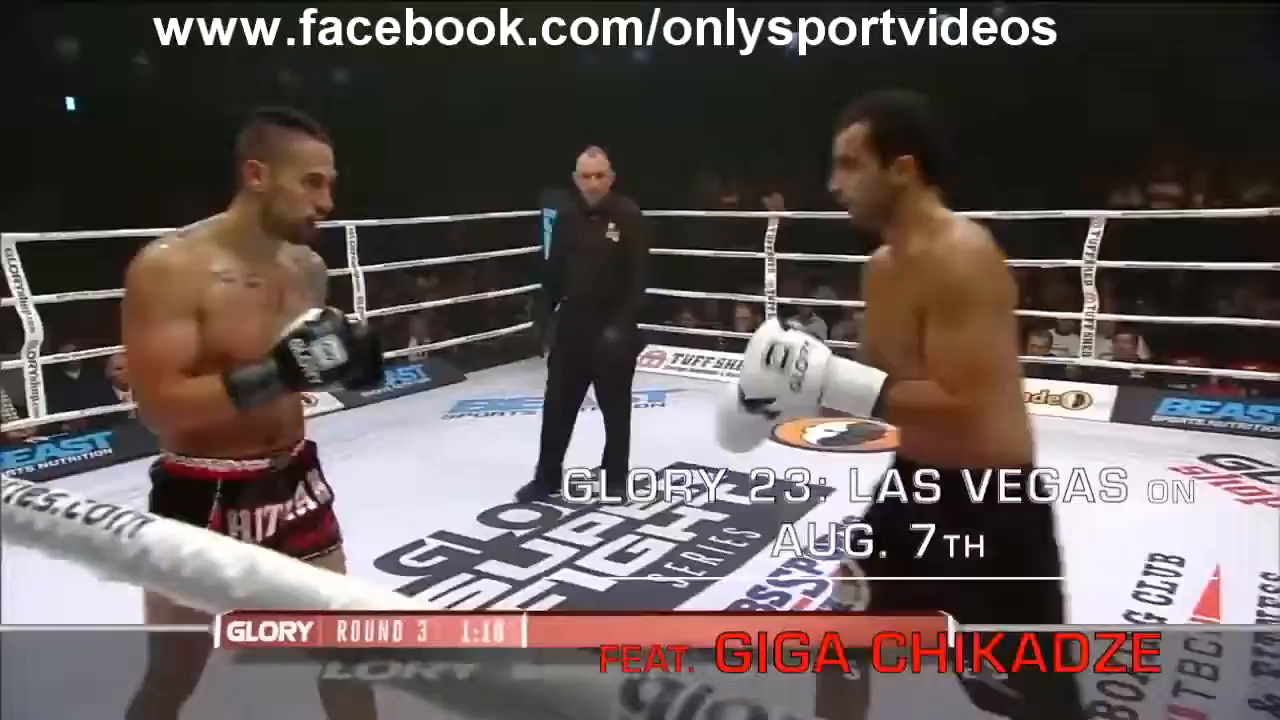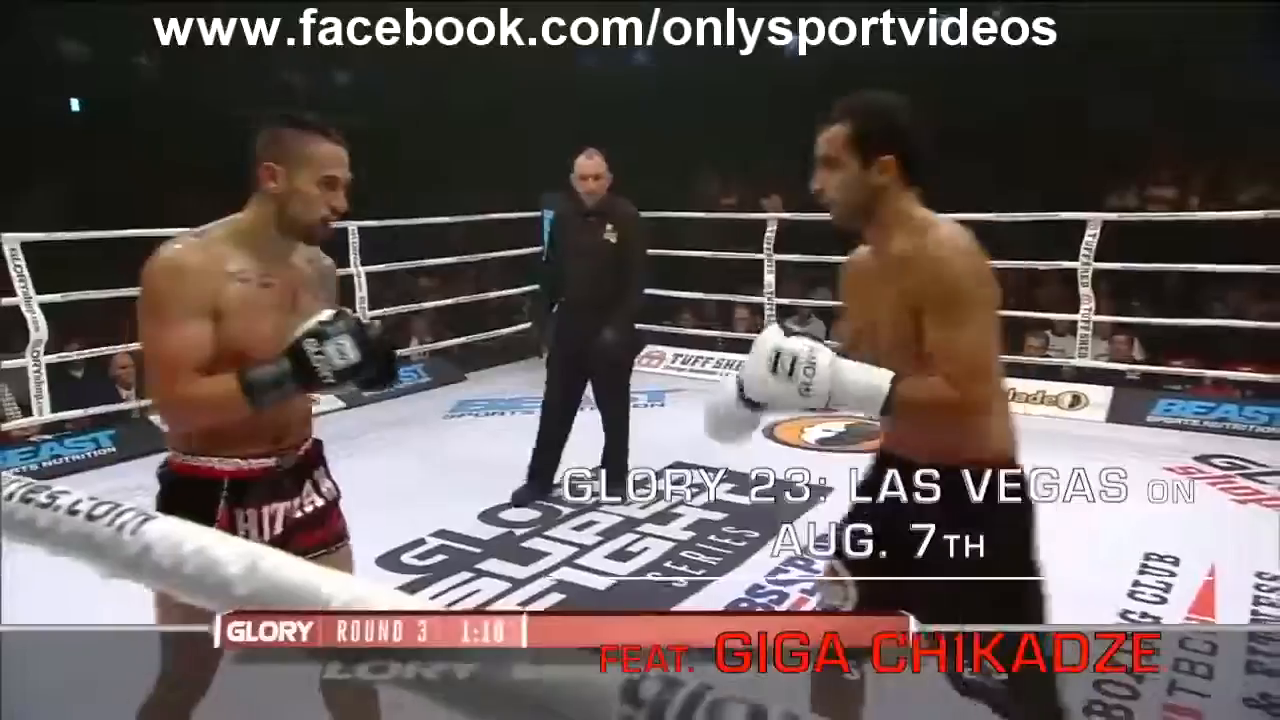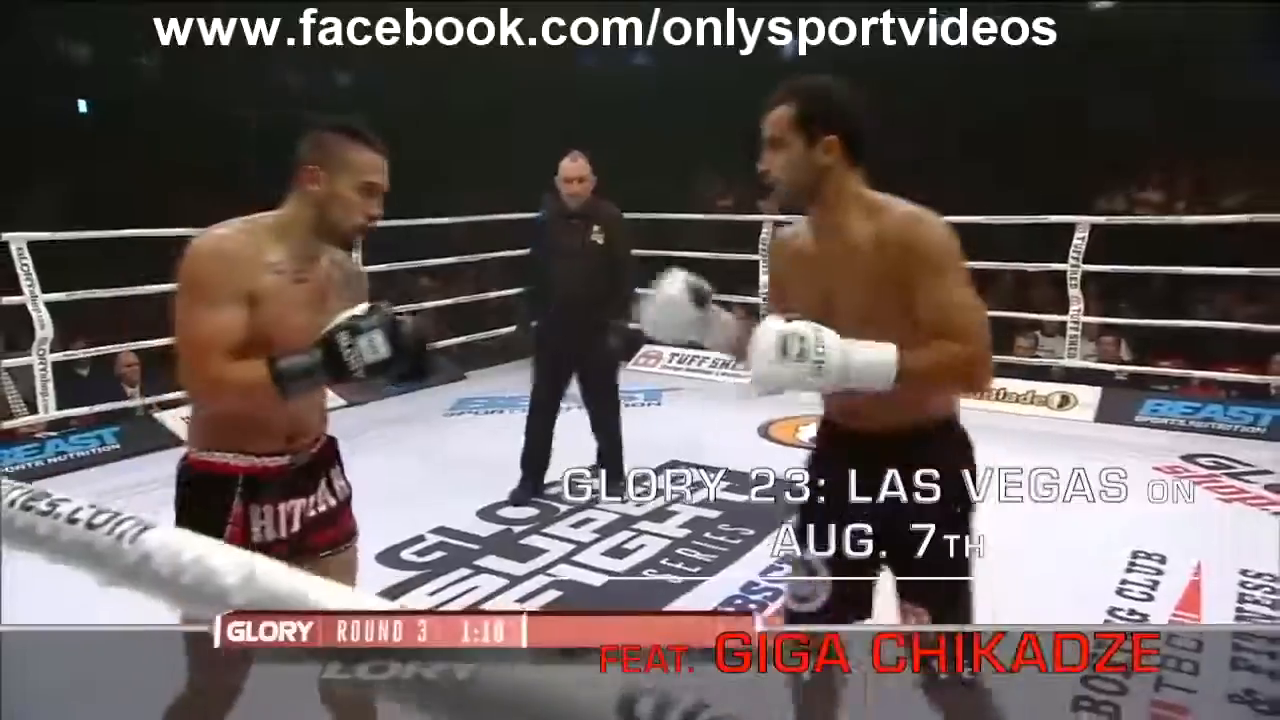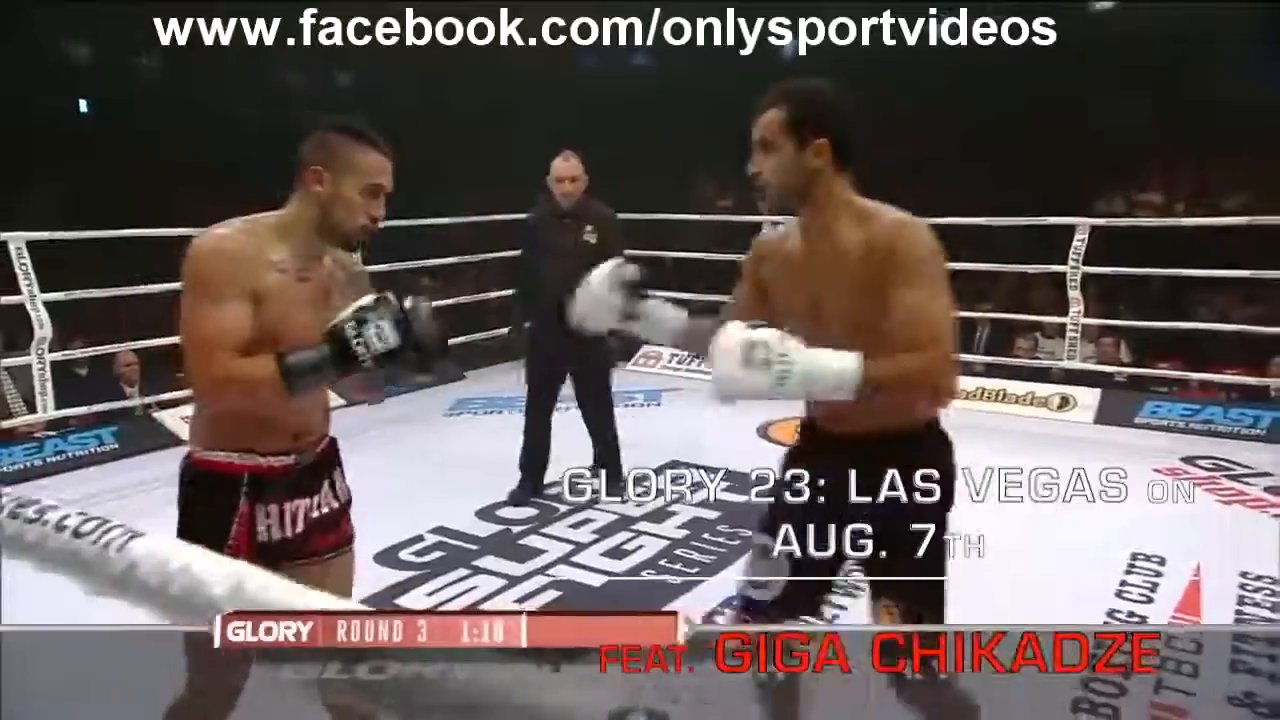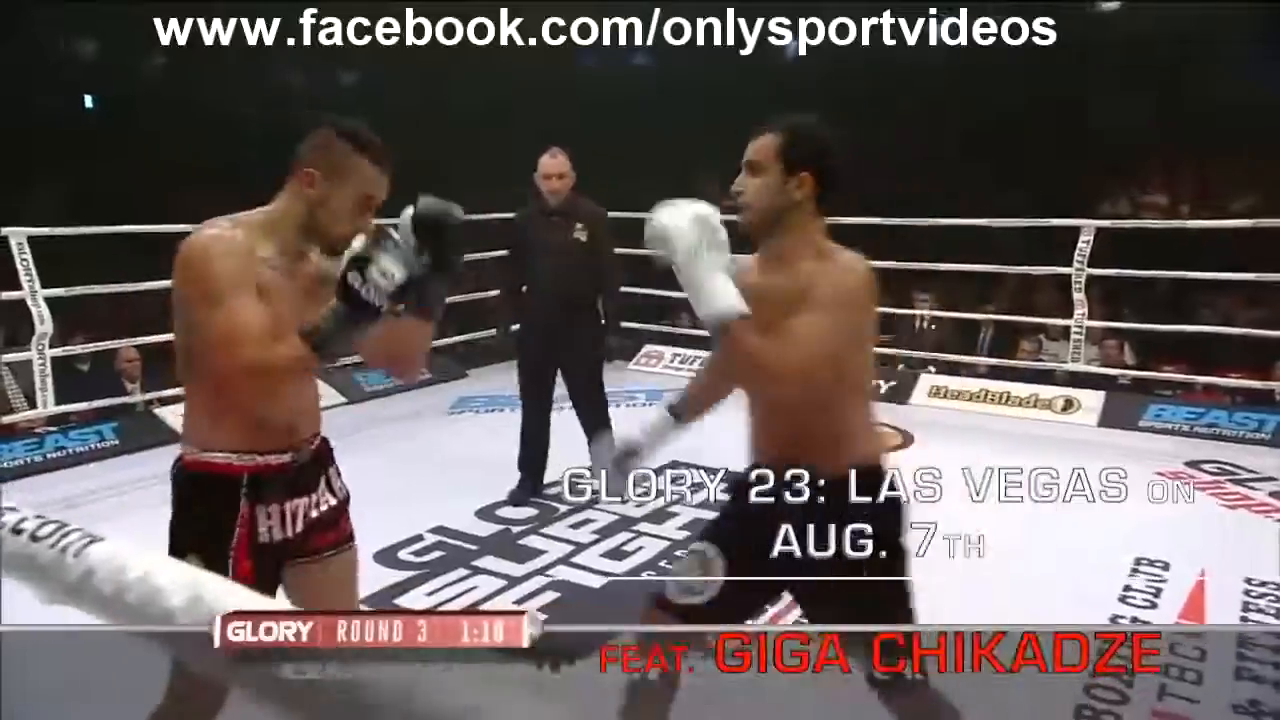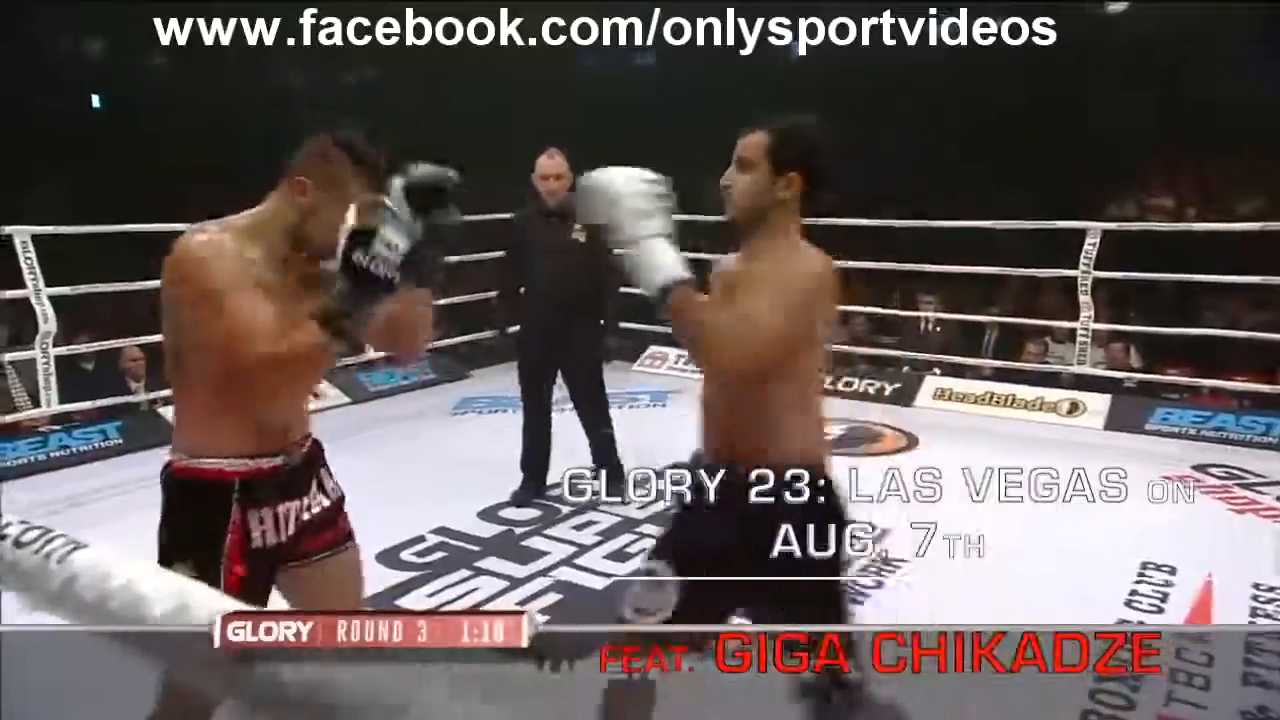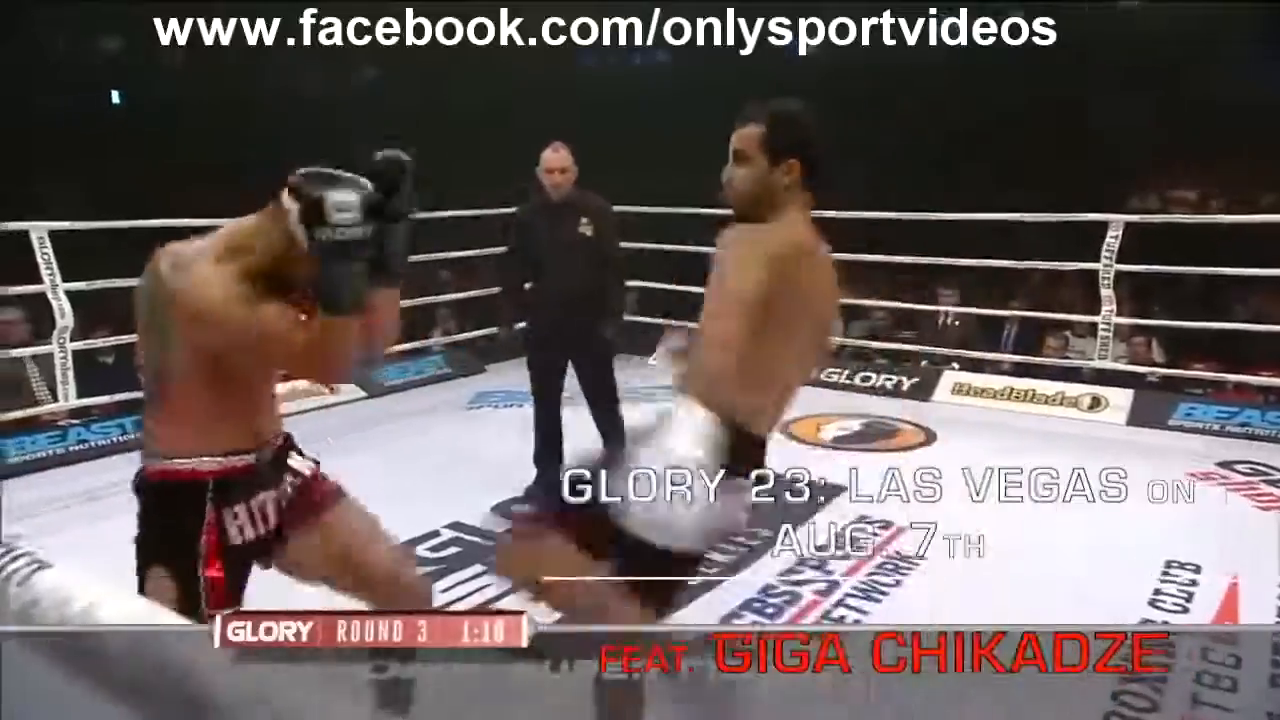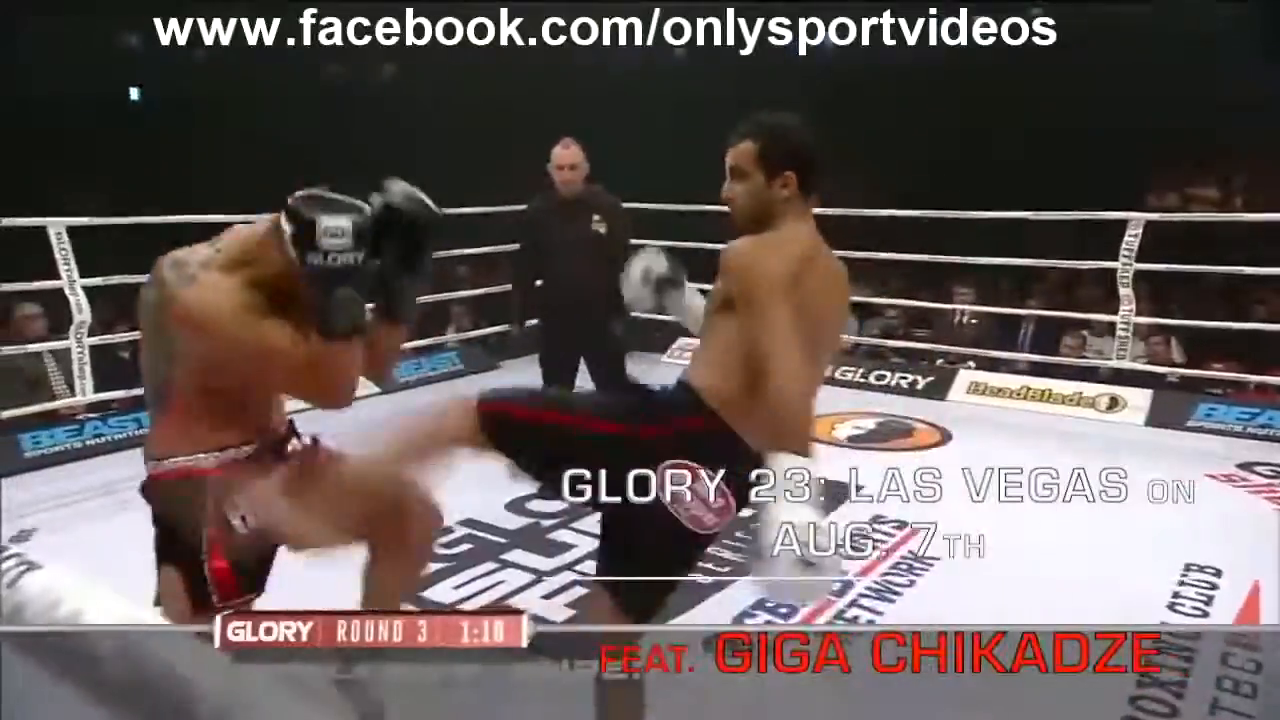
dt=0.1s
person 1, frame 1
left shoulder: (961, 257)
right shoulder: (882, 267)
left elbow: (959, 406)
left wrist: (828, 378)
right wrist: (784, 389)
left hip: (991, 505)
right hip: (915, 485)
person 1, frame 2
left shoulder: (948, 256)
right shoulder: (860, 267)
left elbow: (965, 404)
left wrist: (835, 382)
right wrist: (782, 380)
left hip: (975, 499)
right hip: (896, 481)
person 1, frame 3
left shoulder: (915, 235)
right shoulder: (793, 249)
left elbow: (974, 364)
right elbow: (773, 343)
left wrist: (848, 361)
right wrist: (705, 319)
left hip: (926, 460)
right hip: (842, 454)
person 1, frame 4
left shoulder: (898, 240)
right shoulder: (773, 252)
left elbow: (935, 377)
right elbow: (730, 341)
left wrist: (809, 373)
right wrist: (650, 317)
left hip: (903, 462)
right hip: (822, 454)
right knee: (759, 627)
person 1, frame 5
left shoulder: (842, 278)
right shoulder: (746, 275)
left elbow: (787, 383)
left wrist: (710, 291)
right wrist: (658, 428)
left hip: (847, 504)
right hip: (768, 493)
right knee: (664, 626)
person 1, frame 6
left shoulder: (805, 270)
right shoulder: (733, 270)
left elbow: (731, 358)
left wrist: (652, 250)
left hip: (788, 502)
right hip: (724, 494)
person 1, frame 7
left shoulder: (760, 241)
right shoulder: (812, 268)
left elbow: (722, 340)
left wrist: (685, 435)
right hip: (740, 458)
left knee: (532, 555)
person 1, frame 8
left shoulder: (760, 255)
right shoulder: (830, 277)
left elbow: (781, 365)
left wrist: (791, 494)
right wrist: (684, 301)
left hip: (683, 435)
right hip: (721, 467)
left knee: (465, 418)
right knee: (610, 624)
person 2, frame 1
left shoulder: (307, 267)
right shoulder: (170, 267)
right elbow: (159, 405)
left wrist: (340, 361)
right wrist: (278, 372)
left hip: (294, 480)
right hip: (202, 498)
person 2, frame 2
left shoulder: (318, 268)
right shoulder: (185, 266)
right elbow: (175, 402)
left wrist: (353, 361)
right wrist: (292, 371)
left hip: (300, 479)
right hip: (211, 497)
person 2, frame 3
left shoulder: (345, 270)
right shoulder: (220, 255)
right elbow: (209, 386)
left wrist: (382, 354)
right wrist: (323, 362)
left hip: (315, 474)
right hip: (227, 493)
person 2, frame 4
left shoulder: (345, 271)
right shoulder: (225, 254)
left elbow: (365, 381)
right elbow: (216, 384)
left wrist: (395, 348)
right wrist: (331, 357)
left hip: (315, 476)
right hip: (232, 492)
person 2, frame 5
left shoulder: (327, 261)
right shoulder: (215, 253)
left elbow: (407, 359)
right elbow: (250, 375)
left wrist: (427, 277)
right wrist: (350, 313)
left hip: (308, 472)
right hip: (225, 493)
person 2, frame 6
left shoulder: (313, 260)
right shoulder: (207, 258)
left elbow: (407, 341)
right elbow: (284, 368)
left wrist: (424, 238)
right wrist: (364, 283)
left hip: (299, 475)
right hip: (218, 499)
person 2, frame 7
left shoulder: (275, 251)
right shoulder: (193, 282)
left elbow: (374, 338)
right elbow: (329, 364)
left wrist: (388, 232)
right wrist: (341, 259)
left hip: (272, 468)
right hip: (196, 499)
left knee: (405, 594)
person 2, frame 8
left shoulder: (280, 267)
right shoulder: (198, 291)
left elbow: (375, 364)
right elbow: (331, 387)
left wrist: (400, 271)
right wrist: (338, 283)
left hip: (276, 458)
right hip: (206, 487)
left knee: (414, 515)
person 3, frame 1
left shoulder: (628, 216)
right shoulder: (566, 216)
left elbow: (638, 277)
right elbow: (555, 270)
left wrist: (621, 323)
right wrist: (545, 312)
left hip: (613, 328)
right hip: (570, 325)
left knee: (615, 407)
right knee: (557, 405)
left ankle: (615, 475)
right ankle: (546, 476)
person 3, frame 2
left shoulder: (625, 217)
right shoulder: (563, 217)
left elbow: (636, 278)
right elbow: (552, 271)
left wrist: (620, 324)
right wrist: (543, 314)
left hip: (611, 329)
right hip: (568, 325)
left knee: (614, 408)
right knee: (556, 405)
left ankle: (614, 474)
right ankle: (539, 478)
person 3, frame 3
left shoulder: (610, 219)
right shoulder: (548, 221)
left elbow: (623, 279)
right elbow: (536, 274)
left wrist: (618, 327)
right wrist: (530, 318)
left hip: (597, 330)
right hip: (553, 329)
left knee: (604, 407)
right knee: (542, 407)
left ankle: (611, 474)
right ankle: (532, 478)
person 3, frame 4
left shoulder: (602, 219)
right shoulder: (539, 221)
right elbow: (527, 275)
right wrist: (521, 320)
left hip: (589, 331)
right hip: (545, 330)
left knee: (597, 407)
right knee: (537, 407)
left ankle: (609, 474)
right ankle: (531, 478)
person 3, frame 5
left shoulder: (591, 216)
right shoulder: (526, 221)
left elbow: (607, 274)
right elbow: (514, 273)
left wrist: (609, 322)
right wrist: (510, 318)
left hip: (581, 328)
right hip: (536, 328)
left knee: (591, 403)
right knee: (534, 406)
right ankle: (530, 477)
person 3, frame 6
right shoulder: (523, 221)
left elbow: (606, 274)
right elbow: (511, 275)
left wrist: (607, 323)
right wrist: (506, 320)
left hip: (581, 329)
right hip: (535, 329)
left knee: (592, 404)
right knee: (535, 407)
left ankle: (610, 471)
right ankle: (533, 479)
person 3, frame 7
left shoulder: (596, 210)
right shoulder: (527, 216)
left elbow: (614, 271)
right elbow: (514, 268)
left wrist: (610, 317)
right wrist: (511, 314)
left hip: (589, 321)
right hip: (544, 324)
left knee: (603, 398)
right knee: (545, 400)
right ankle: (547, 472)
person 3, frame 8
left shoulder: (607, 208)
right shoulder: (538, 212)
left elbow: (623, 264)
right elbow: (524, 269)
left wrist: (621, 315)
right wrist: (520, 319)
left hip: (602, 322)
right hip: (556, 326)
left knee: (614, 389)
